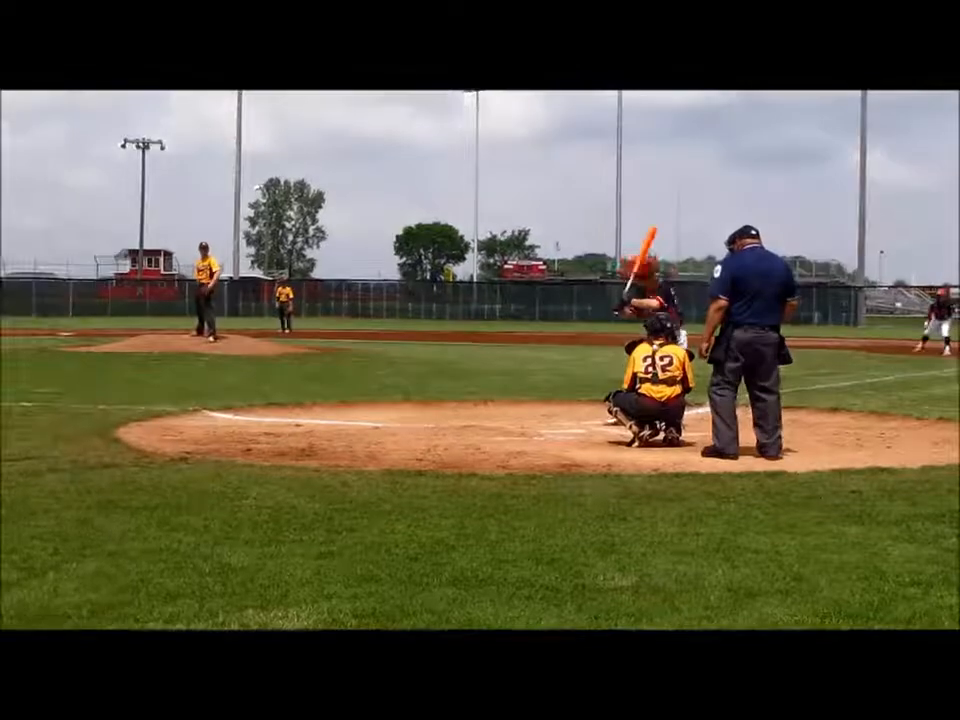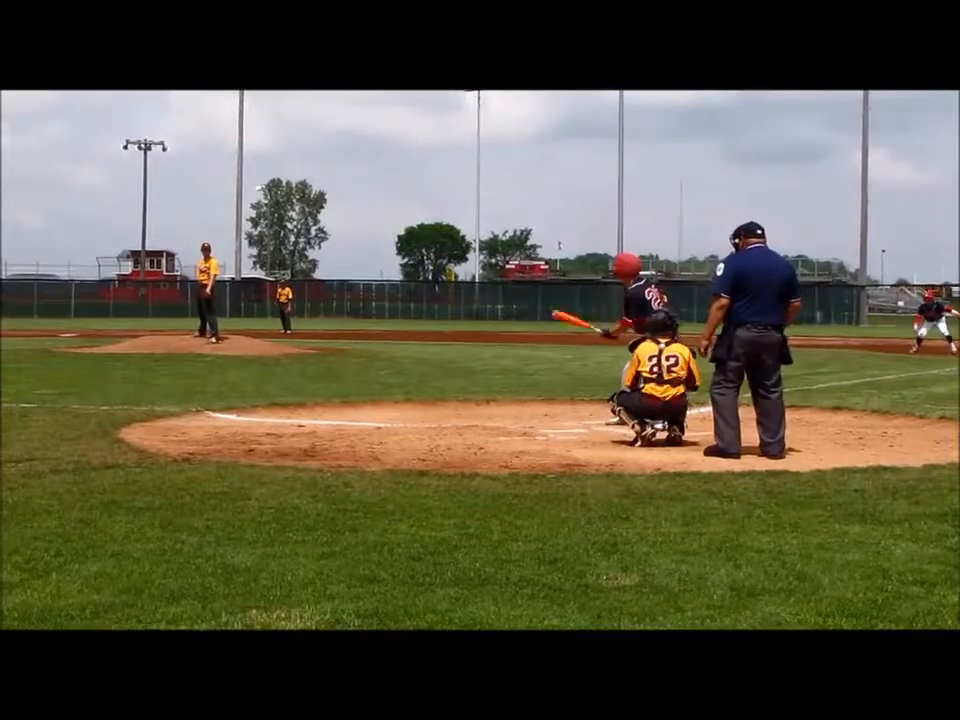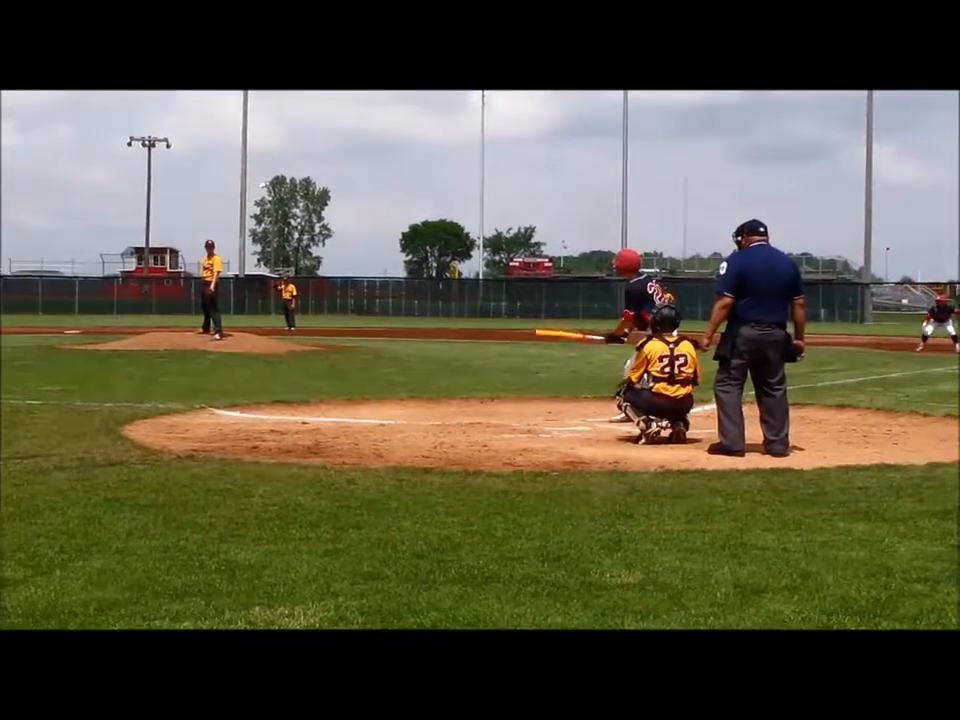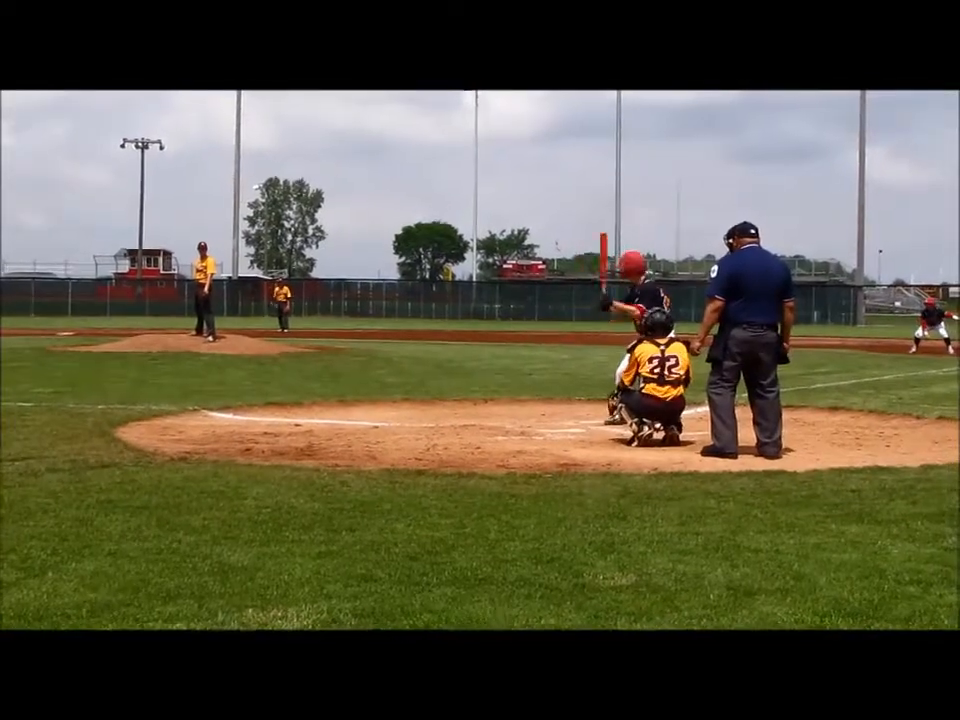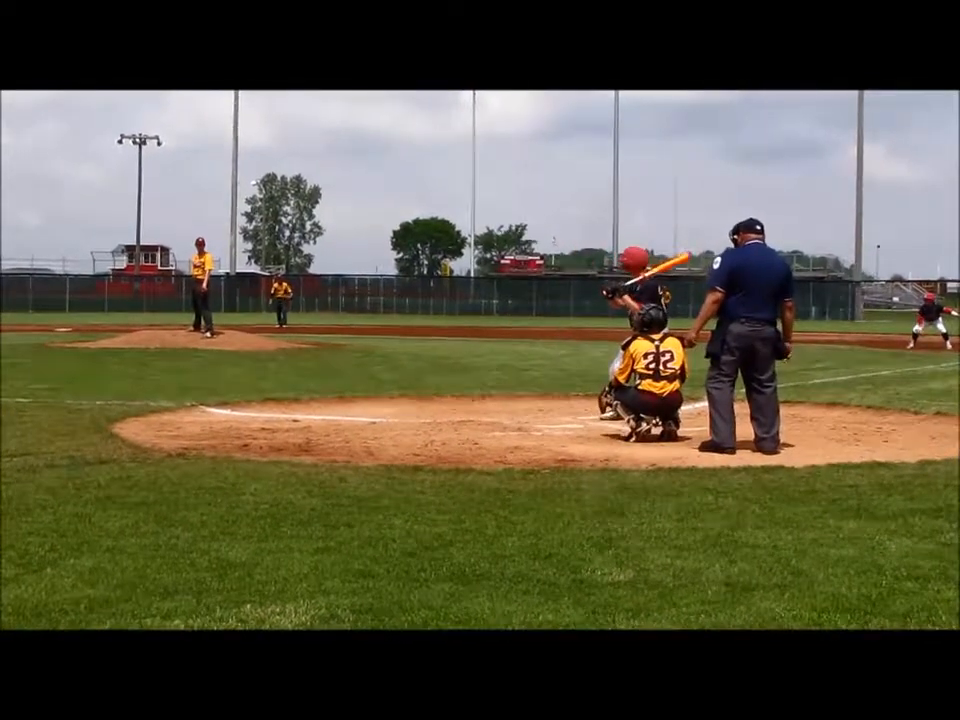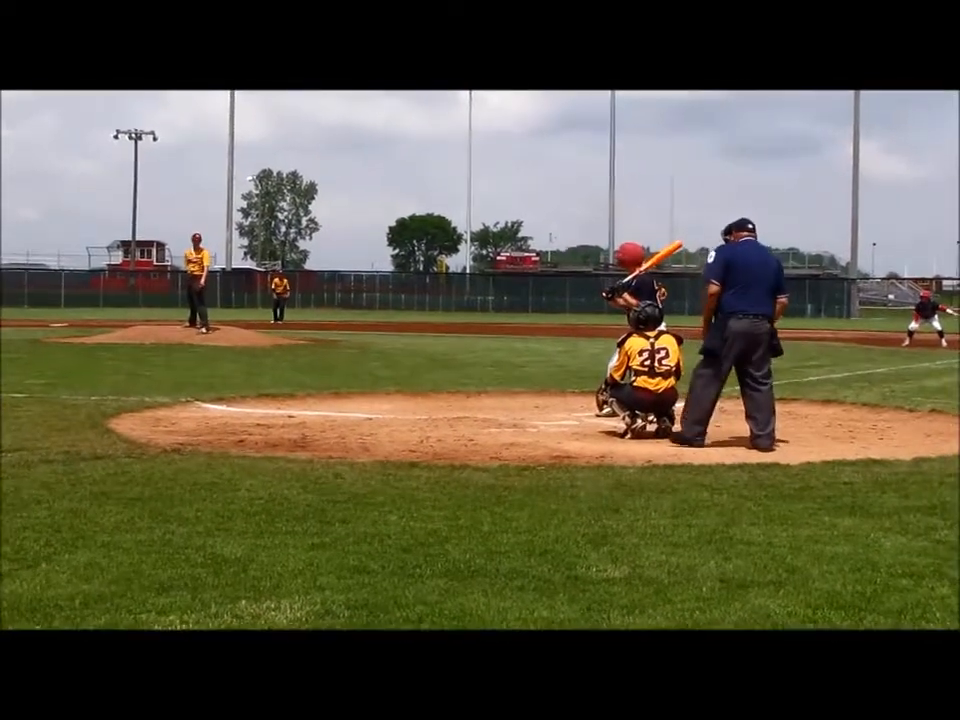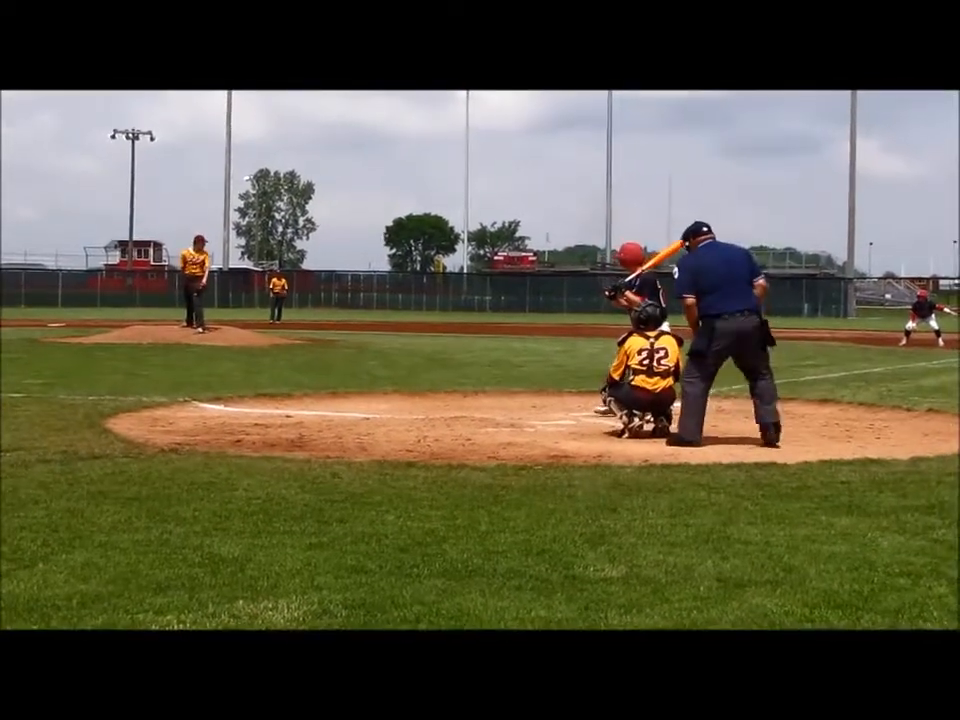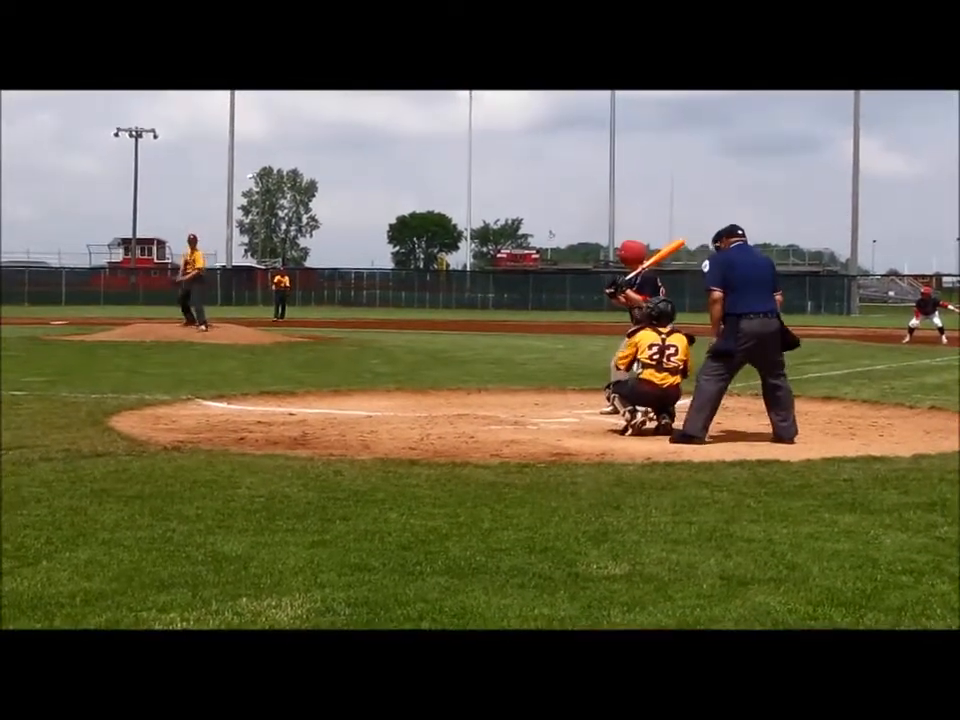
dt=0.5s
person 1, frame 1
left shoulder: (731, 263)
right shoulder: (781, 265)
left elbow: (720, 304)
right elbow: (792, 303)
left wrist: (706, 338)
left hip: (736, 336)
right hip: (768, 338)
left knee: (723, 388)
right knee: (768, 393)
left ankle: (725, 446)
right ankle: (771, 446)
person 1, frame 2
left shoulder: (734, 261)
right shoulder: (784, 265)
left elbow: (721, 303)
right elbow: (795, 305)
left wrist: (706, 337)
left hip: (739, 335)
right hip: (771, 337)
left knee: (724, 388)
right knee: (771, 392)
left ankle: (728, 445)
right ankle: (774, 446)
person 1, frame 3
left shoulder: (737, 260)
right shoulder: (788, 263)
left elbow: (724, 302)
right elbow: (798, 303)
left wrist: (708, 334)
right wrist: (799, 337)
left hip: (742, 334)
right hip: (775, 335)
left knee: (728, 385)
right knee: (774, 389)
left ankle: (731, 443)
right ankle: (778, 443)
person 1, frame 4
left shoulder: (728, 263)
right shoulder: (779, 265)
left elbow: (716, 305)
right elbow: (788, 307)
left wrist: (700, 338)
right wrist: (785, 339)
left hip: (735, 335)
right hip: (767, 337)
left knee: (721, 387)
right knee: (767, 391)
left ankle: (725, 445)
right ankle: (771, 445)
person 1, frame 5
left shoulder: (730, 257)
right shoulder: (781, 263)
left elbow: (715, 298)
right elbow: (788, 307)
left wrist: (695, 328)
right wrist: (787, 339)
left hip: (734, 330)
right hip: (766, 333)
left knee: (720, 382)
right knee: (765, 386)
left ankle: (723, 440)
right ankle: (768, 440)
person 1, frame 6
left shoulder: (724, 252)
right shoulder: (773, 259)
left elbow: (713, 291)
right elbow: (782, 302)
left wrist: (707, 324)
left hip: (730, 325)
right hip: (761, 328)
left knee: (707, 379)
right knee: (760, 383)
left ankle: (693, 433)
right ankle: (763, 437)
person 1, frame 7
left shoulder: (688, 262)
right shoulder: (740, 252)
left elbow: (689, 302)
right elbow: (761, 285)
left wrist: (696, 331)
right wrist: (749, 313)
left hip: (717, 327)
right hip: (749, 323)
left knee: (694, 378)
right knee: (761, 375)
left ankle: (688, 434)
right ankle: (769, 428)
person 1, frame 8
left shoulder: (719, 259)
right shoulder: (765, 260)
left elbow: (716, 298)
right elbow: (778, 298)
left wrist: (716, 333)
left hip: (740, 327)
right hip: (770, 326)
left knee: (711, 378)
right knee: (776, 380)
left ankle: (693, 432)
right ankle: (786, 431)
